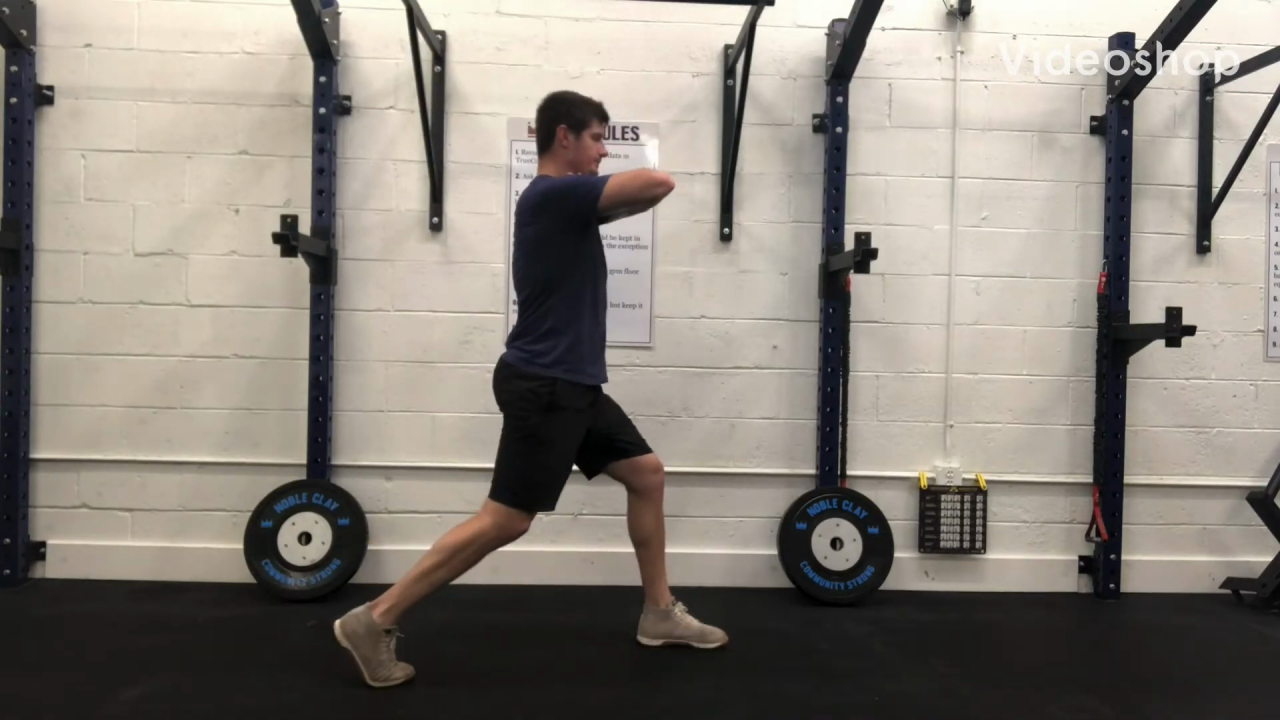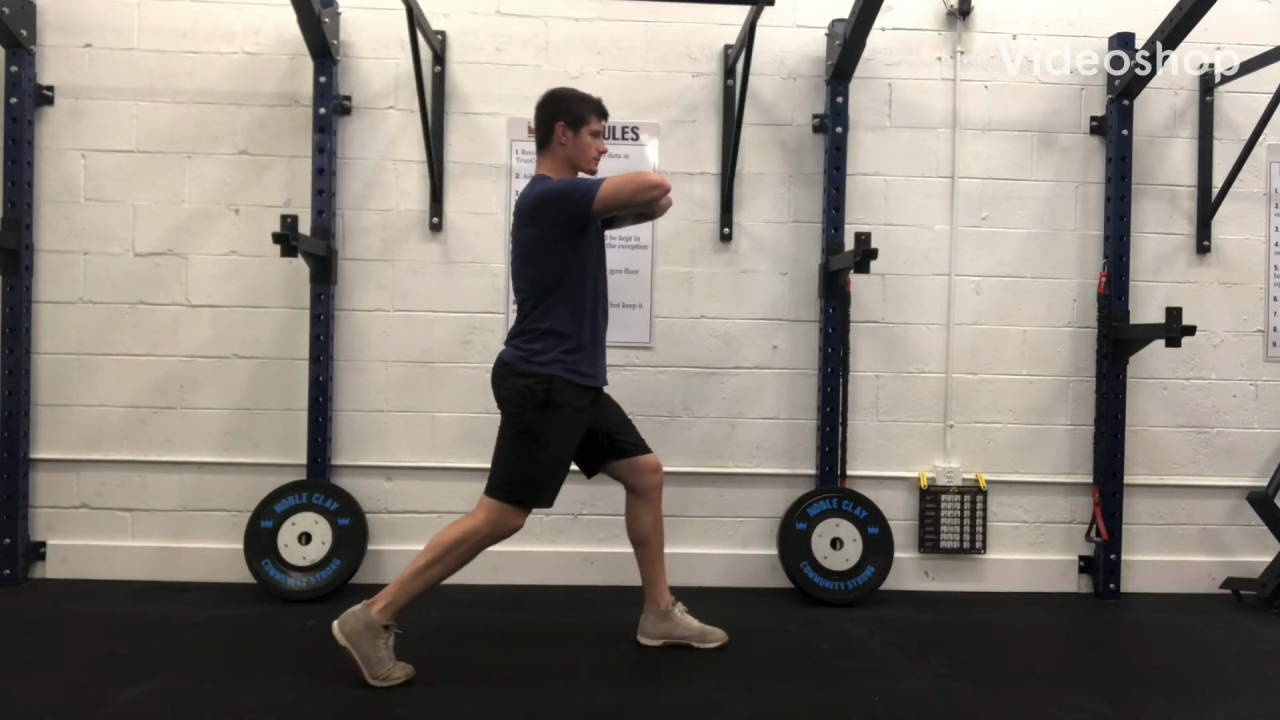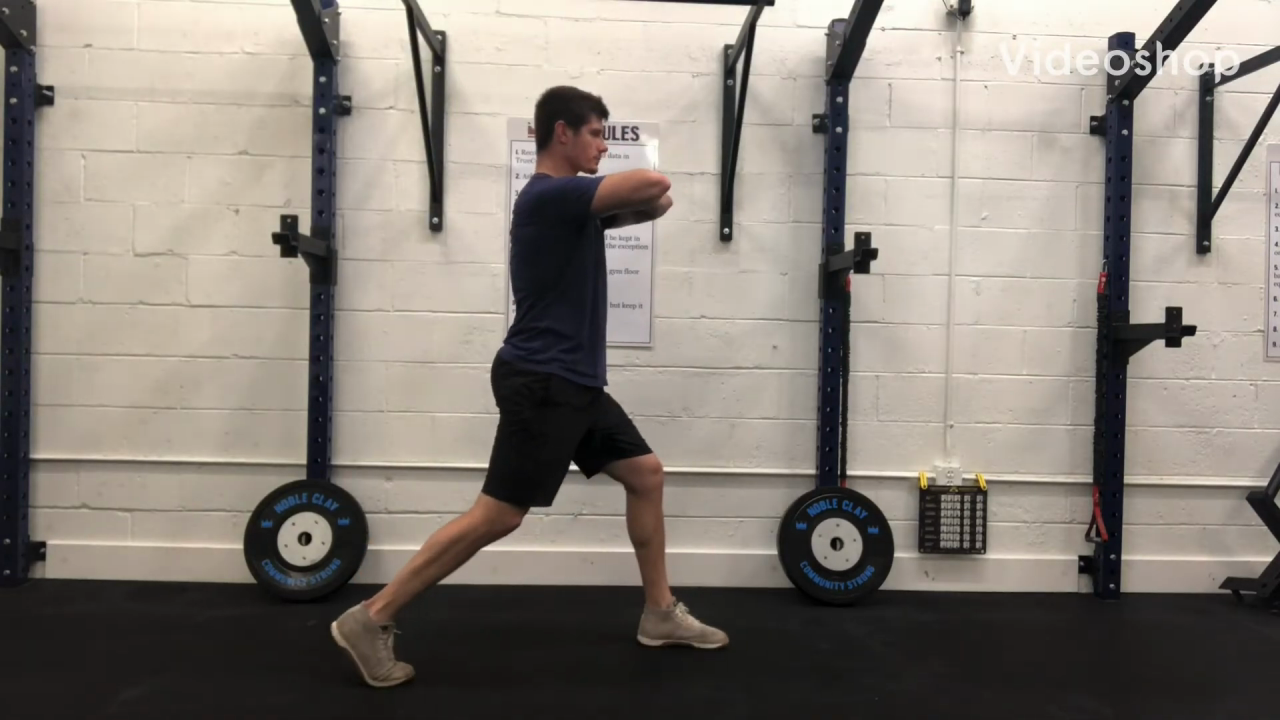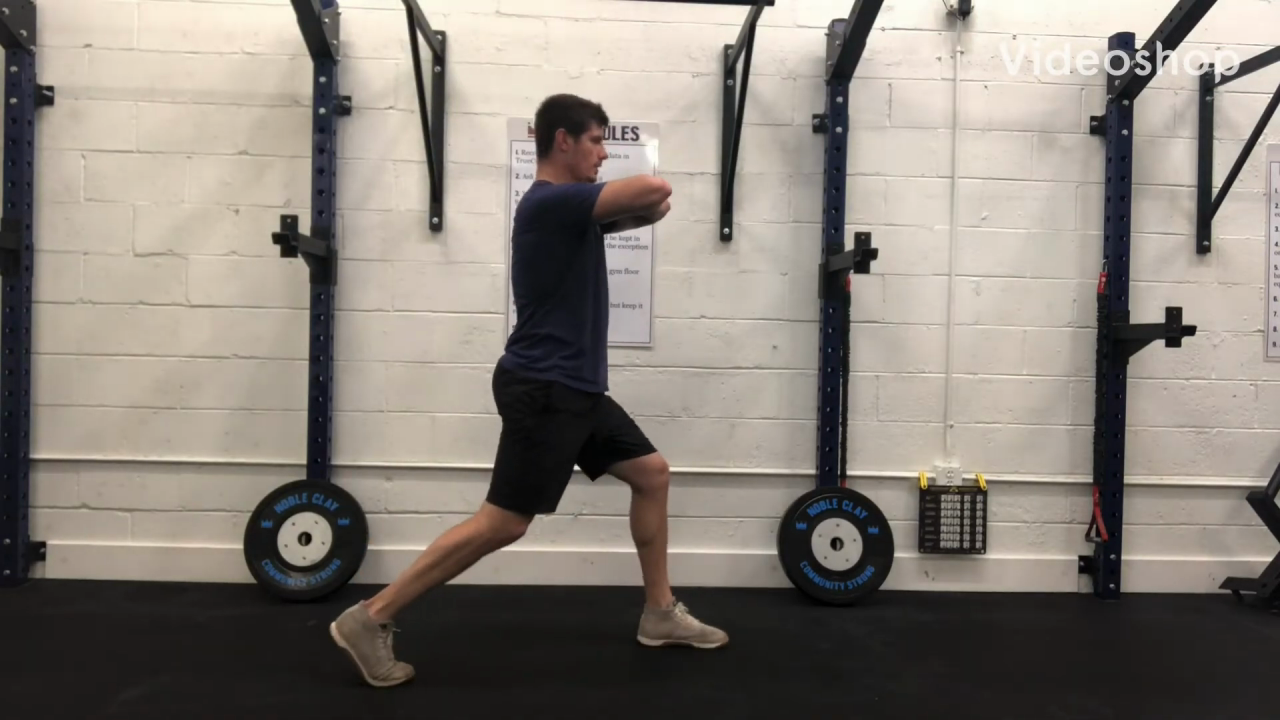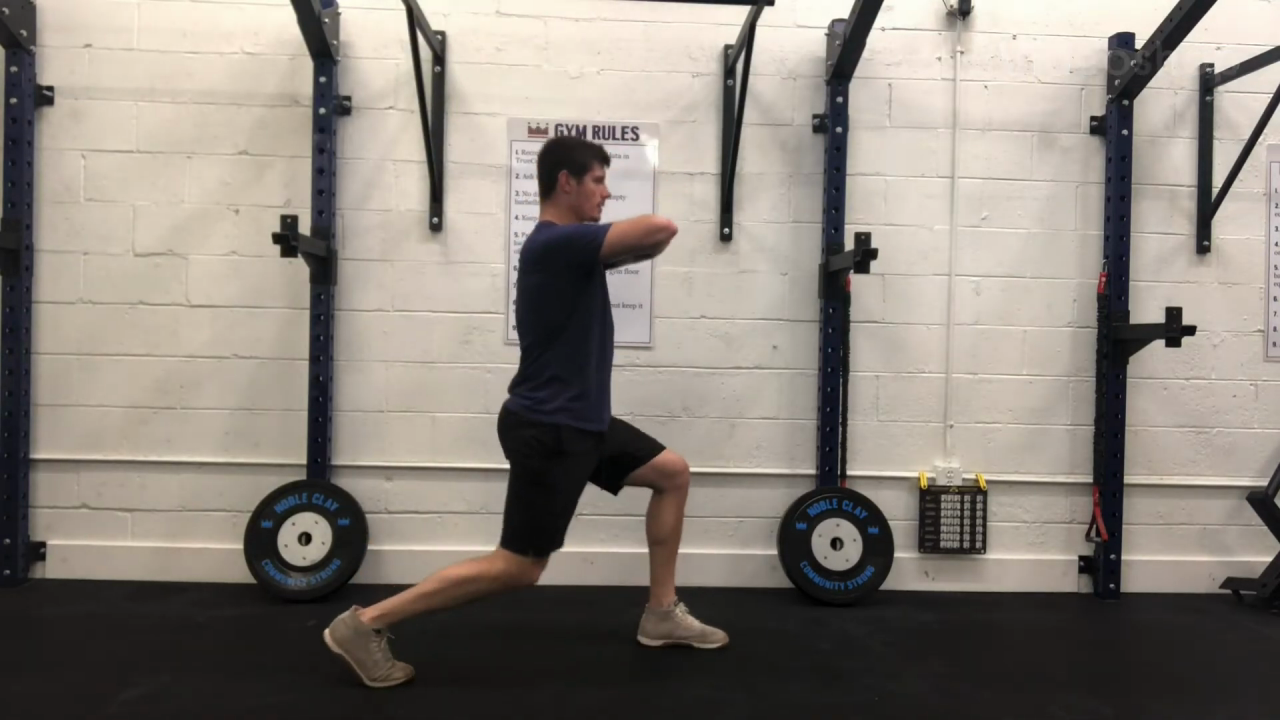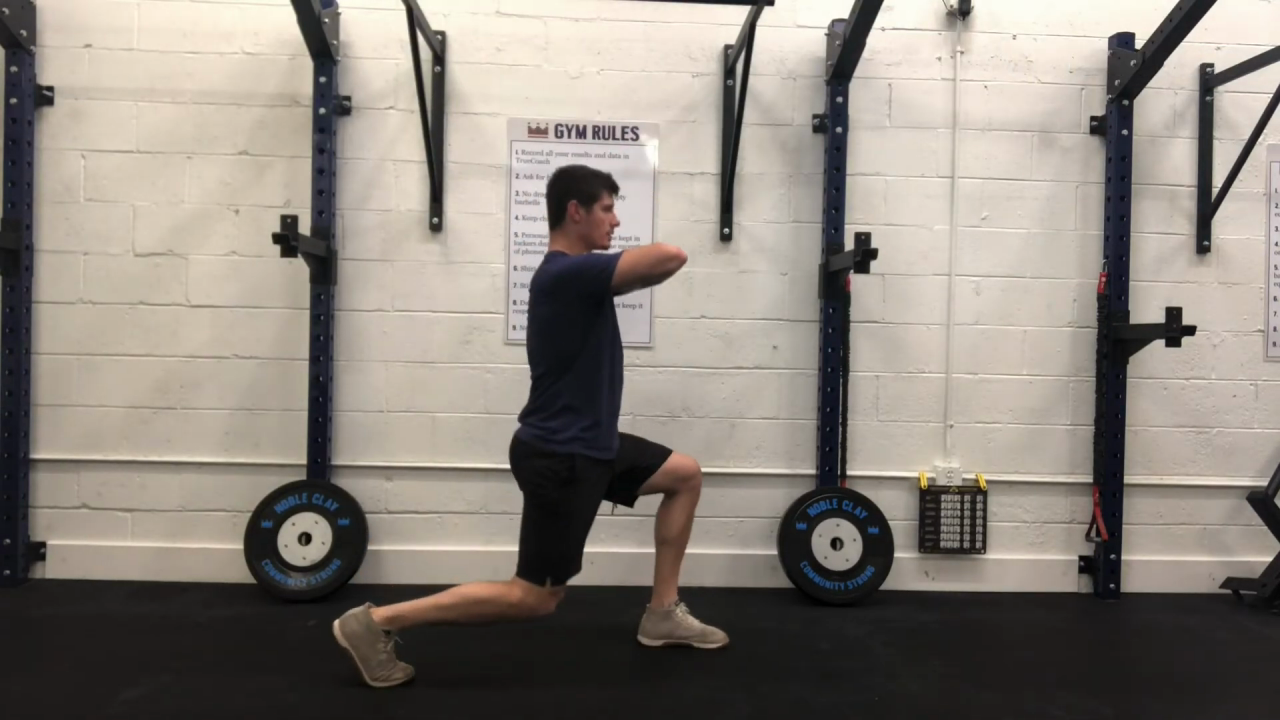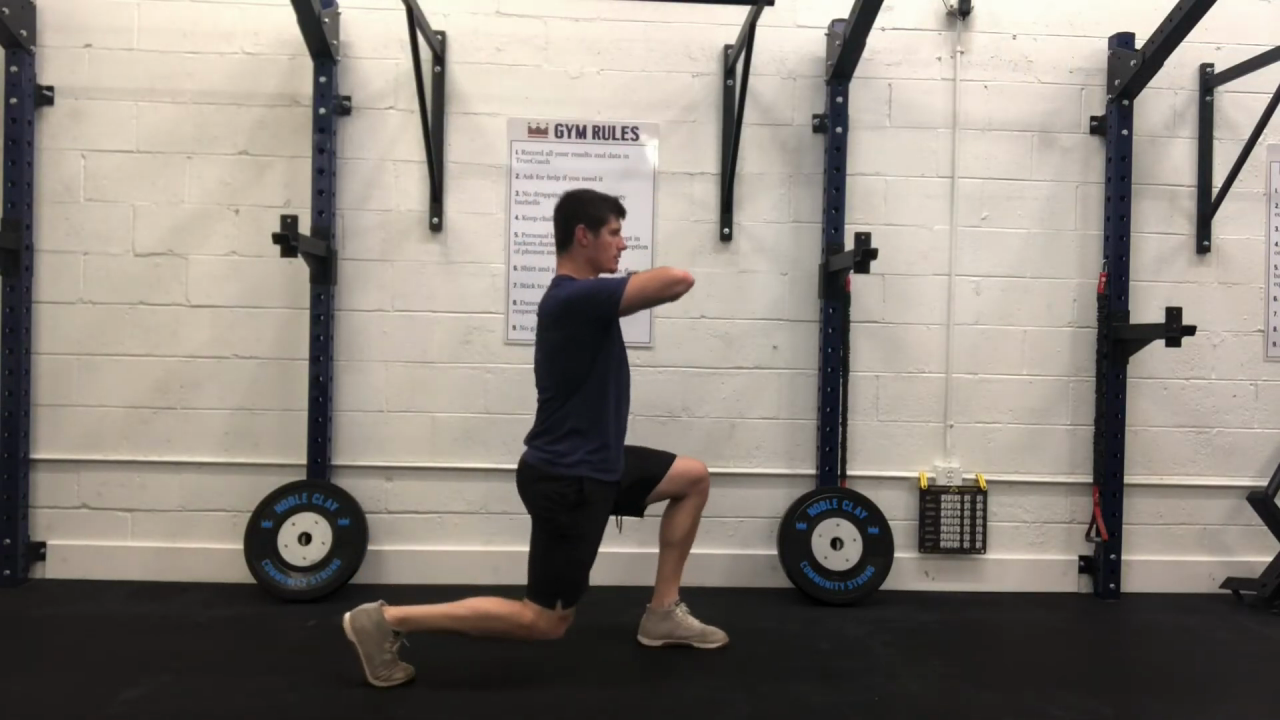
dt=0.4s
person 1, frame 1
left shoulder: (570, 200)
right shoulder: (553, 194)
left elbow: (640, 197)
right elbow: (658, 183)
left wrist: (633, 197)
right wrist: (638, 194)
left hip: (573, 382)
right hip: (542, 384)
left knee: (647, 474)
right knee: (506, 518)
left ankle: (661, 614)
right ankle: (373, 622)
person 1, frame 2
left shoulder: (570, 199)
right shoulder: (549, 197)
left elbow: (651, 203)
right elbow: (653, 187)
left wrist: (646, 205)
right wrist: (645, 200)
left hip: (575, 382)
right hip: (542, 383)
left knee: (646, 476)
right knee: (500, 516)
left ankle: (660, 613)
right ankle: (371, 619)
person 1, frame 3
left shoulder: (572, 201)
right shoulder: (549, 196)
left elbow: (653, 202)
right elbow: (653, 183)
left wrist: (648, 203)
right wrist: (647, 199)
left hip: (574, 382)
right hip: (541, 382)
left knee: (647, 475)
right knee: (498, 514)
left ankle: (661, 614)
right ankle: (370, 620)
person 1, frame 4
left shoulder: (568, 207)
right shoulder: (550, 202)
left elbow: (647, 207)
right elbow: (654, 189)
left wrist: (647, 208)
right wrist: (647, 202)
left hip: (576, 388)
right hip: (543, 389)
left knee: (652, 474)
right knee: (502, 523)
left ankle: (661, 613)
right ankle: (370, 619)
person 1, frame 5
left shoulder: (568, 245)
right shoulder: (556, 243)
left elbow: (647, 241)
right elbow: (660, 229)
left wrist: (641, 245)
right wrist: (644, 241)
left hip: (579, 421)
right hip: (548, 429)
left knee: (673, 473)
right knee: (518, 567)
left ankle: (662, 613)
right ankle: (365, 623)
person 1, frame 6
left shoulder: (575, 273)
right shoulder: (567, 274)
left elbow: (650, 266)
right elbow: (670, 257)
left wrist: (642, 267)
right wrist: (646, 262)
left hip: (587, 444)
right hip: (561, 457)
left knee: (686, 476)
right knee: (533, 597)
left ankle: (663, 612)
right ankle: (376, 623)
person 1, frame 7
left shoulder: (581, 296)
right shoulder: (576, 299)
left elbow: (660, 284)
right elbow: (678, 280)
left wrist: (640, 284)
right wrist: (644, 281)
left hip: (589, 464)
right hip: (567, 479)
left knee: (694, 478)
right knee: (544, 622)
left ankle: (663, 613)
right ankle: (384, 621)
